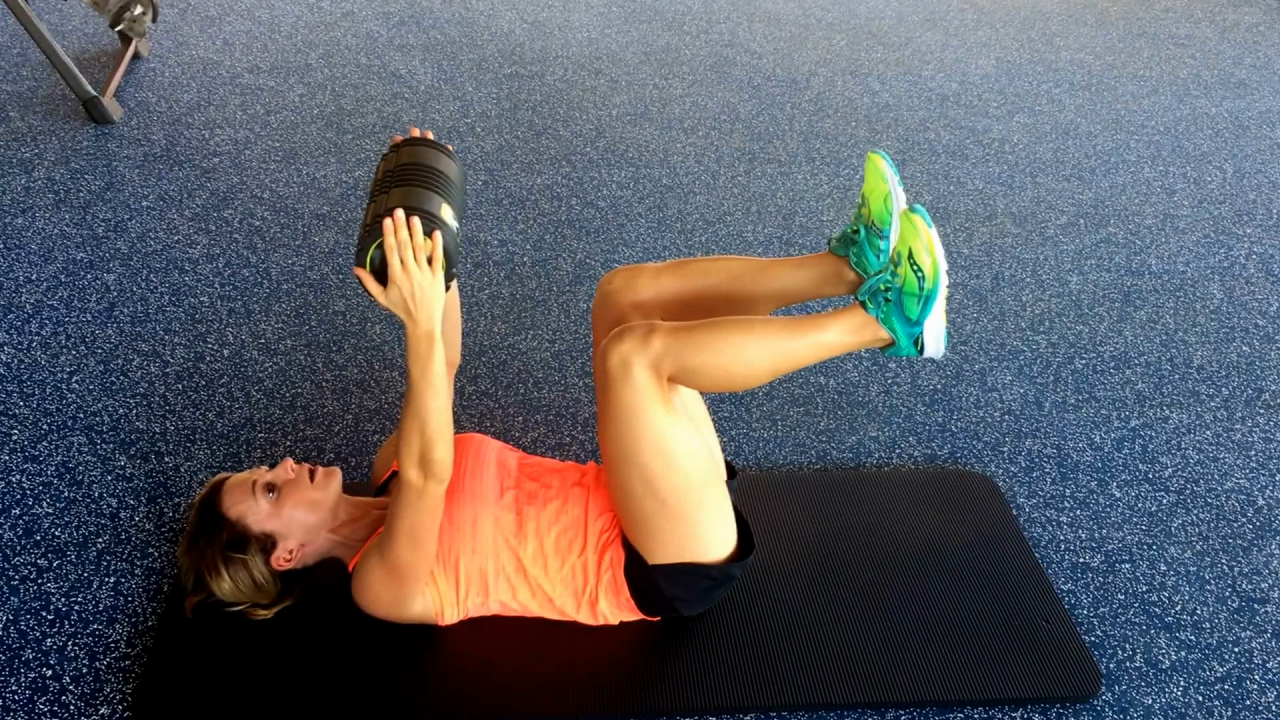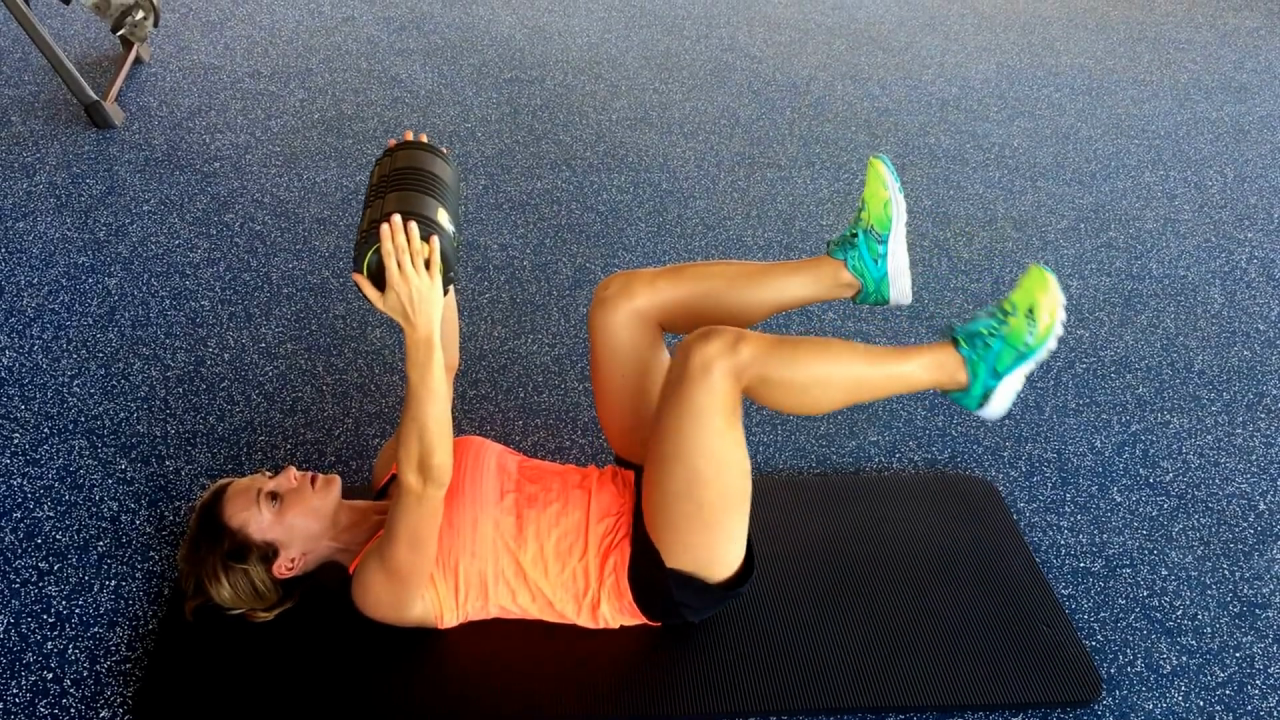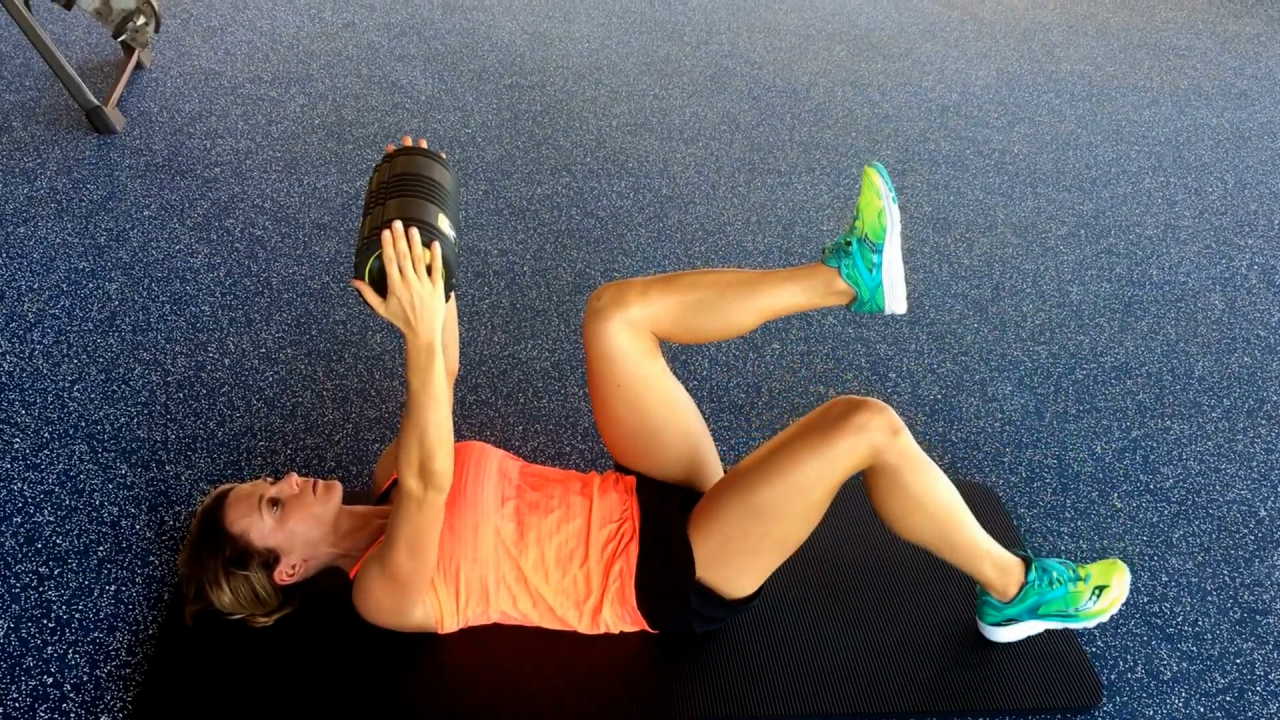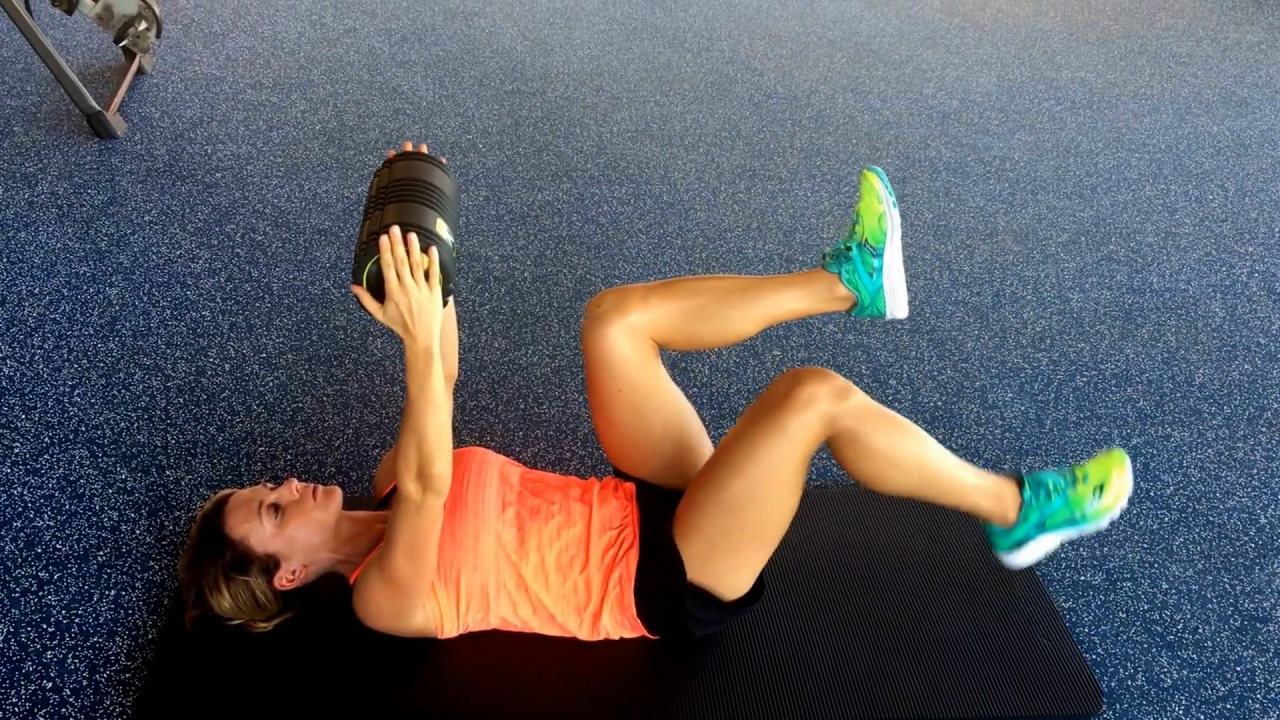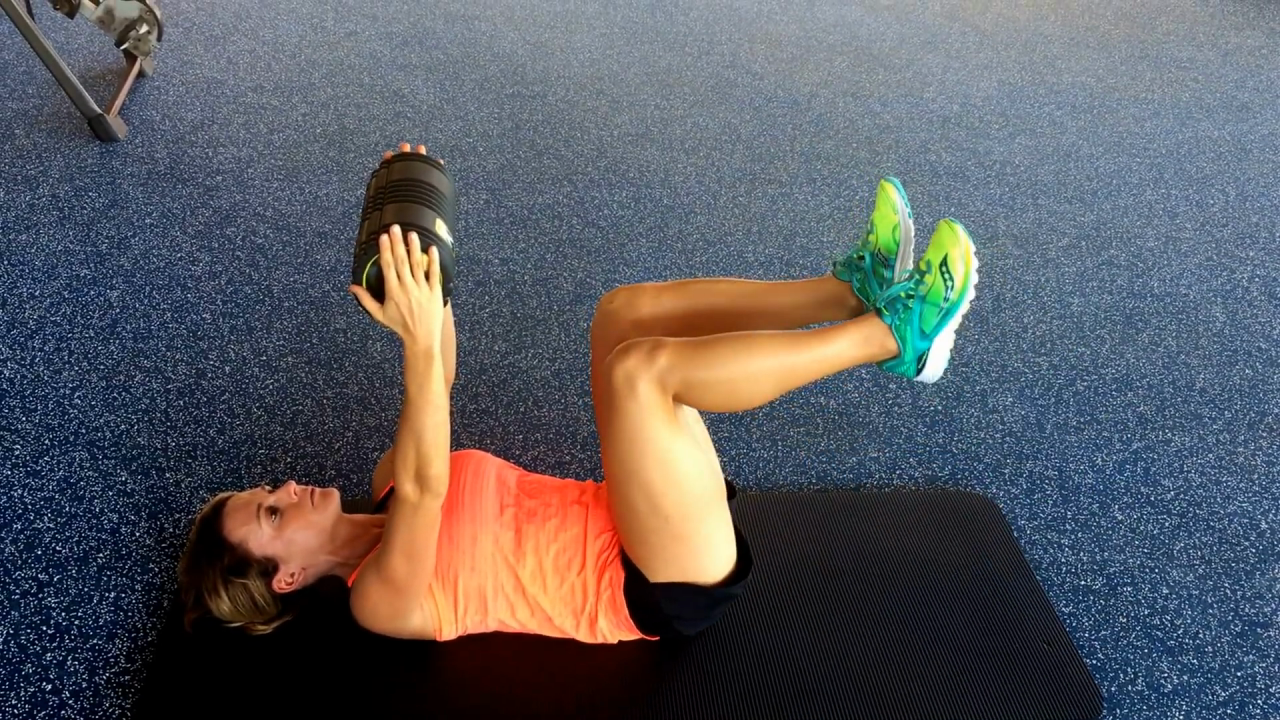
dt=1s
person 1, frame 1
left shoulder: (387, 481)
right shoulder: (385, 582)
left elbow: (443, 368)
right elbow: (431, 471)
left wrist: (433, 254)
right wrist: (419, 322)
left hip: (629, 508)
right hip: (671, 568)
left knee: (626, 292)
right knee: (635, 349)
left ankle: (850, 263)
right ankle: (883, 322)
person 1, frame 2
left shoulder: (386, 483)
right shoulder: (386, 585)
left elbow: (442, 368)
right elbow: (430, 476)
left wrist: (423, 253)
right wrist: (418, 324)
left hip: (632, 501)
right hip: (666, 573)
left knee: (624, 296)
right knee: (720, 351)
left ankle: (852, 269)
right ankle: (965, 364)
person 1, frame 3
left shoulder: (386, 491)
right shoulder: (388, 591)
left elbow: (441, 379)
right elbow: (434, 480)
left wrist: (427, 258)
right wrist: (419, 331)
left hip: (652, 504)
right hip: (673, 575)
left knee: (618, 309)
right knee: (866, 424)
left ankle: (849, 280)
right ankle: (1014, 589)
person 1, frame 4
left shoulder: (389, 494)
right shoulder: (388, 594)
left elbow: (442, 381)
right elbow: (433, 484)
left wrist: (424, 253)
right wrist: (417, 337)
left hip: (649, 514)
right hip: (672, 584)
left knee: (617, 315)
right knee: (814, 394)
left ankle: (850, 283)
right ankle: (1016, 514)
person 1, frame 5
left shoulder: (385, 497)
right shoulder: (386, 597)
left elbow: (438, 382)
right elbow: (427, 487)
left wrist: (419, 271)
right wrist: (418, 336)
left hip: (626, 522)
right hip: (667, 587)
left knee: (627, 311)
right knee: (640, 365)
left ankle: (859, 289)
right ankle: (894, 333)
